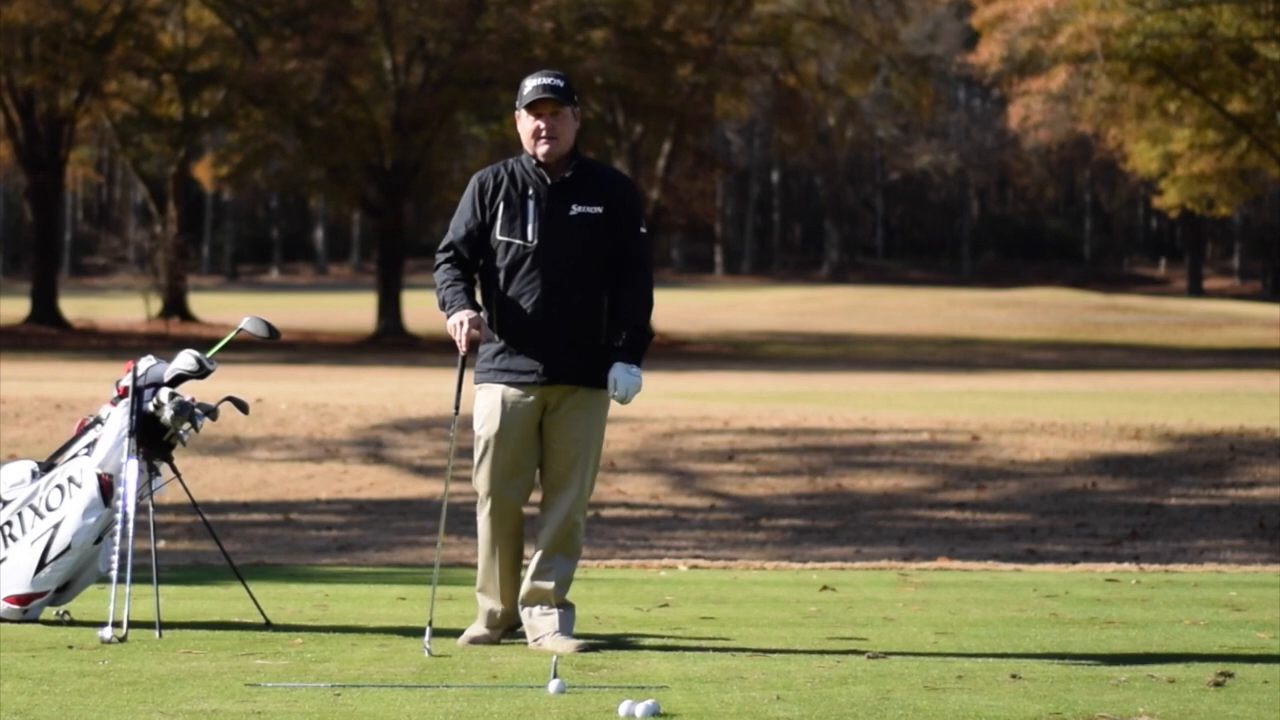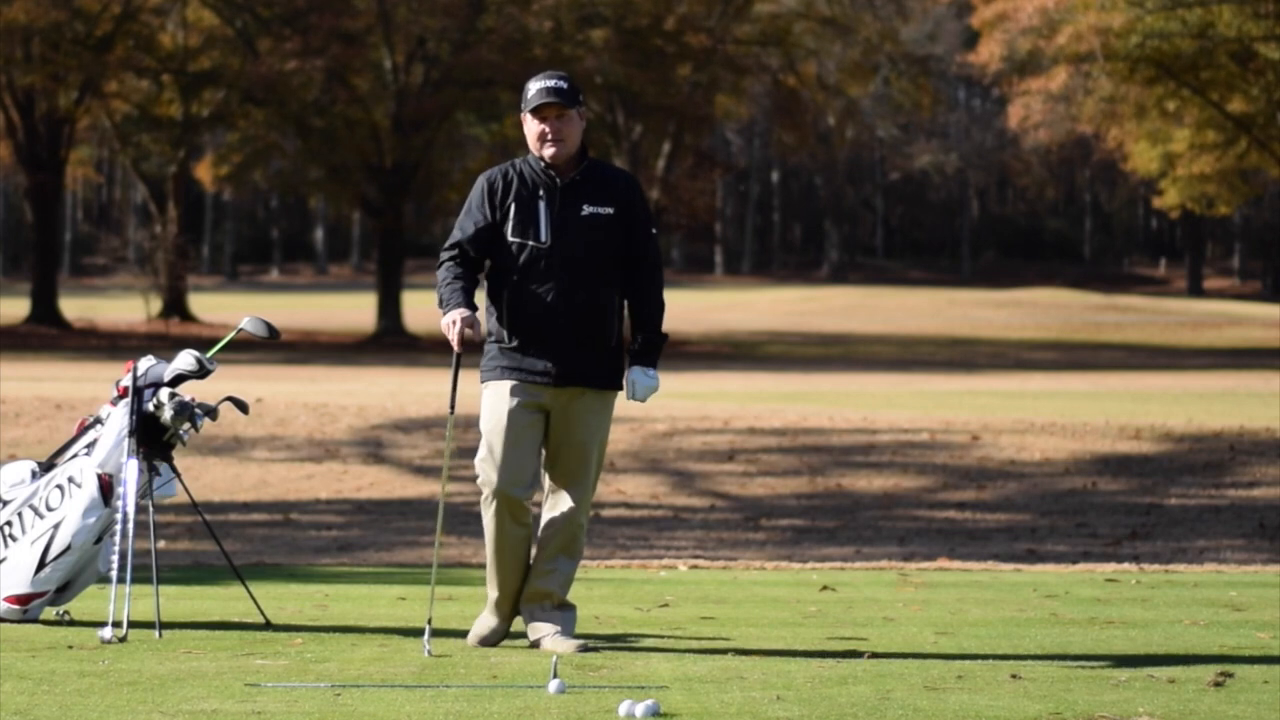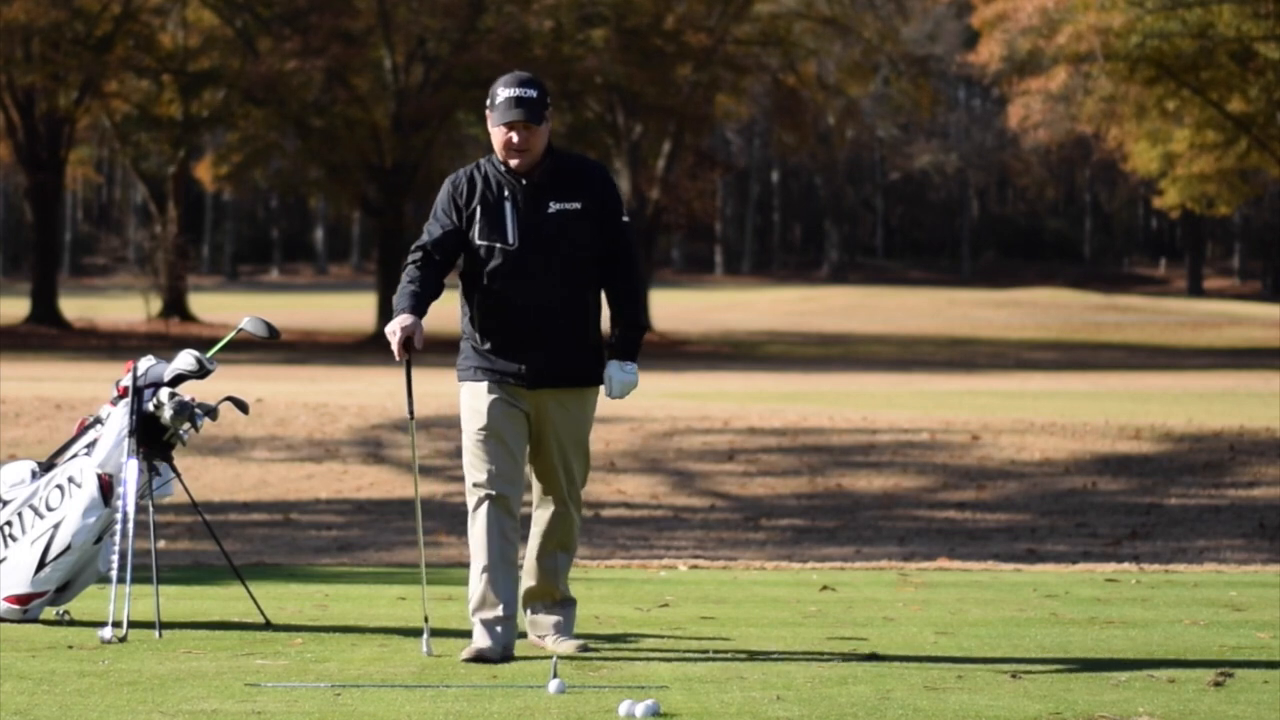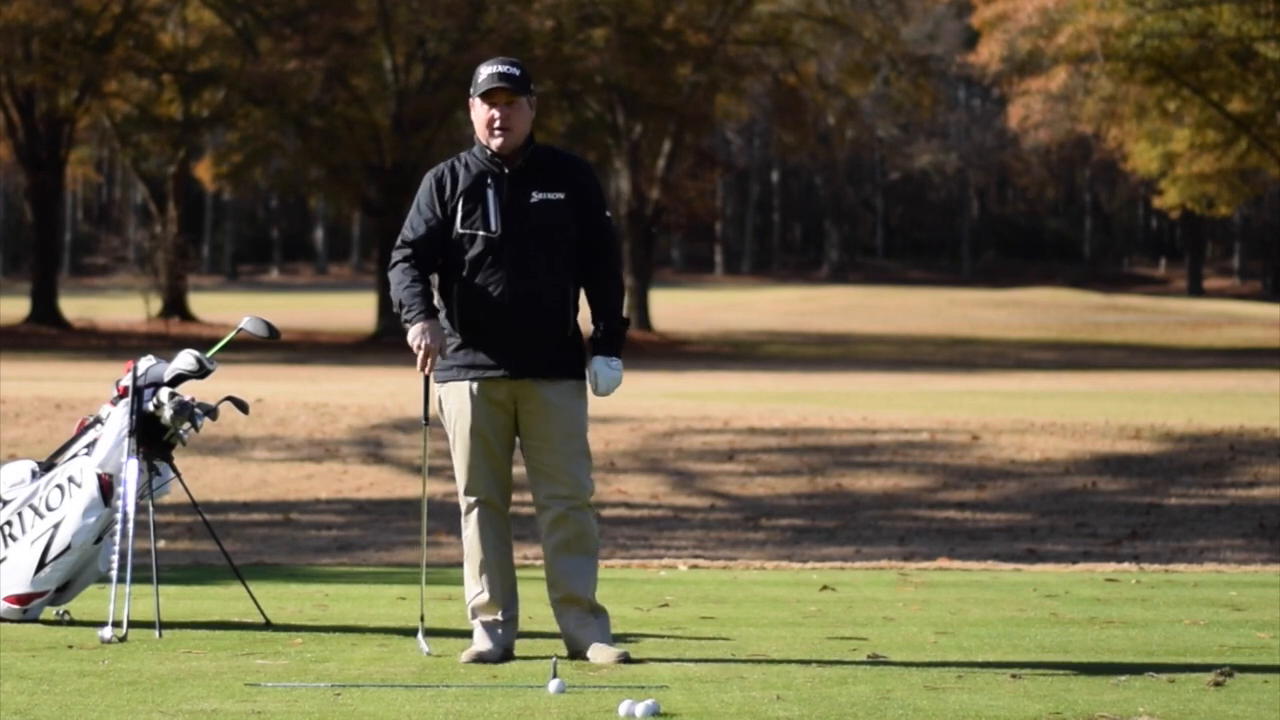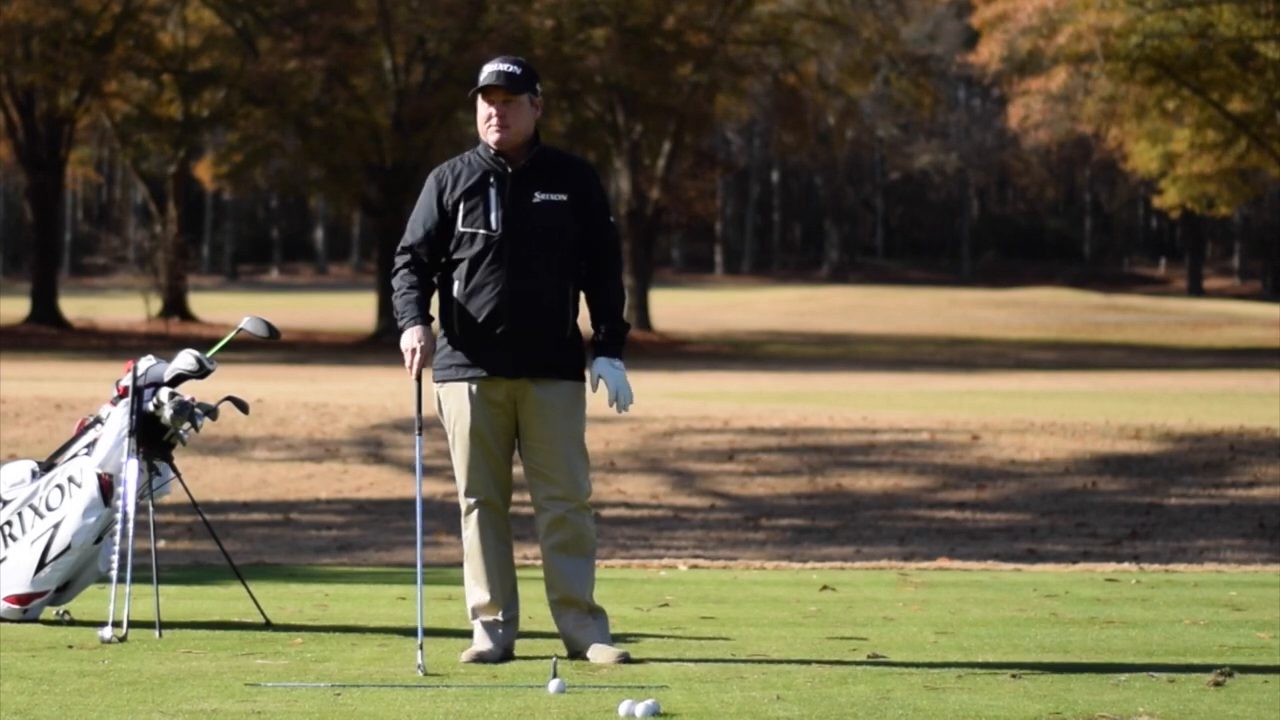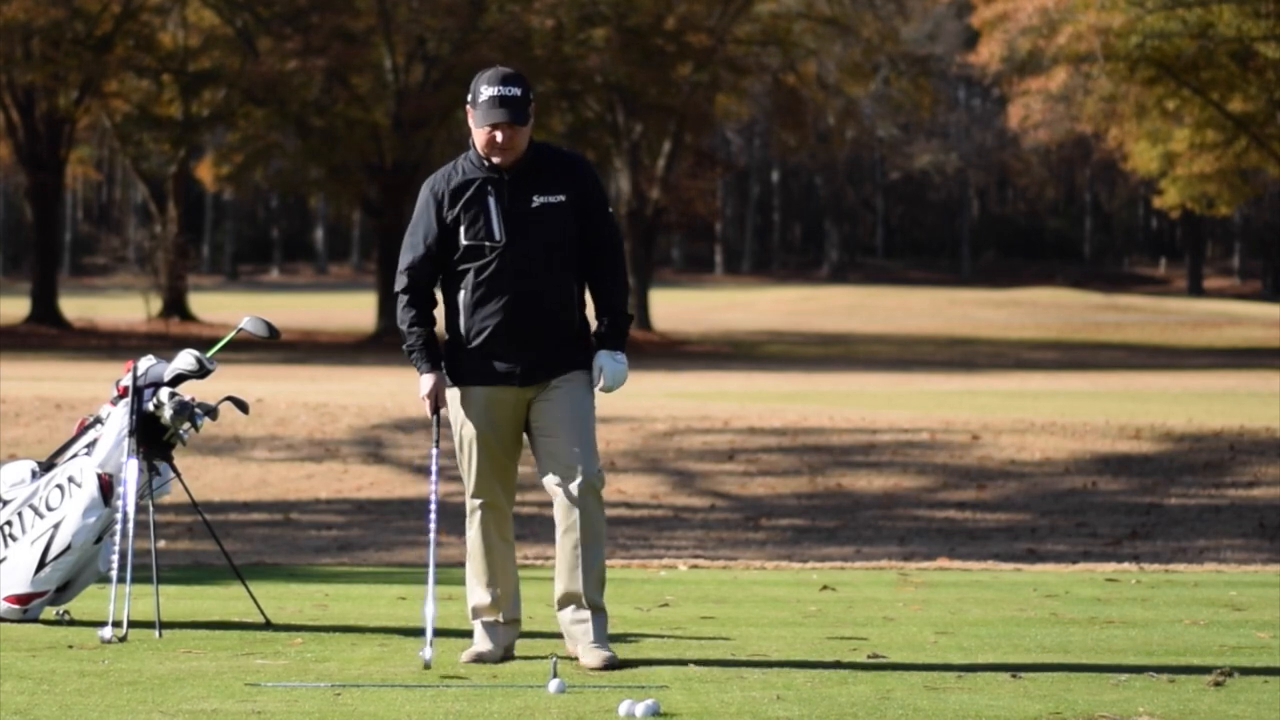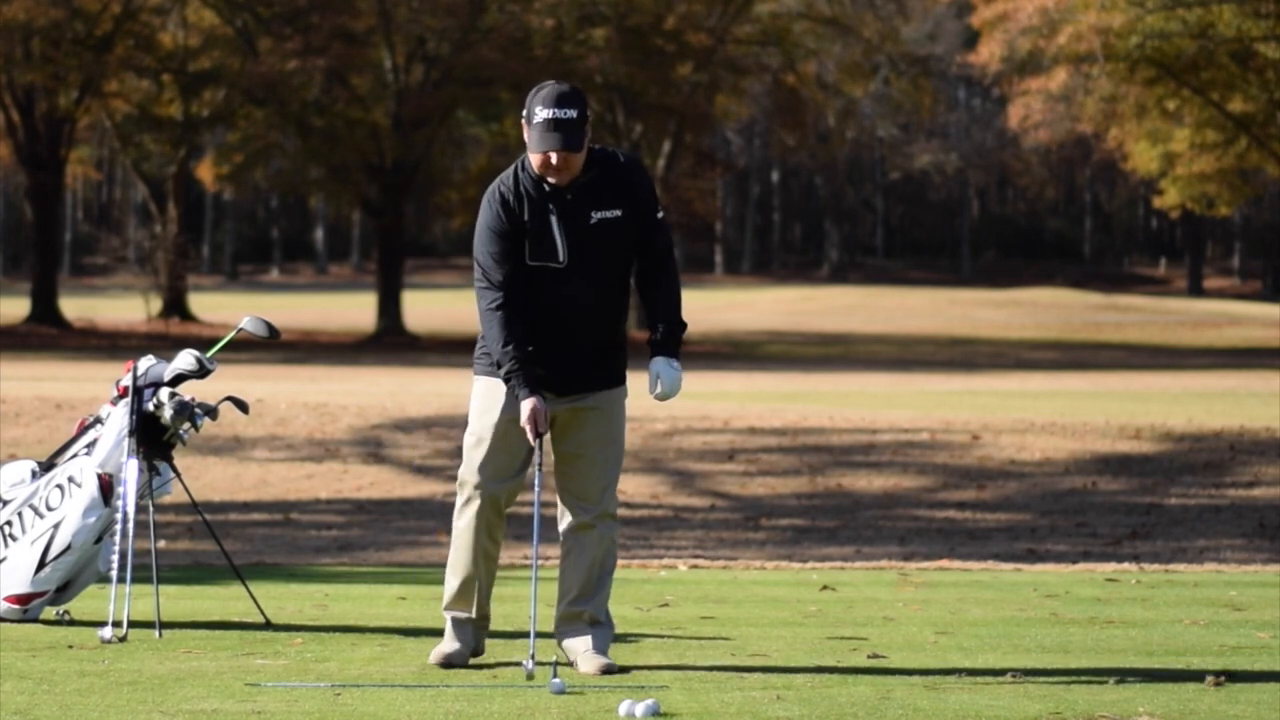
dt=0.7s
person 1, frame 1
left shoulder: (612, 190)
right shoulder: (491, 185)
left elbow: (634, 278)
right elbow: (453, 257)
left wrist: (628, 353)
right wrist: (460, 305)
left hip: (583, 376)
right hip: (505, 369)
left knee: (567, 500)
right knee: (498, 494)
left ankle: (545, 611)
right ankle: (497, 607)
person 1, frame 2
left shoulder: (619, 190)
right shoulder: (497, 185)
left elbow: (644, 277)
right elbow: (458, 255)
left wrist: (645, 354)
right wrist: (457, 303)
left hip: (590, 374)
right hip: (513, 366)
left knee: (571, 498)
right knee: (503, 486)
left ankle: (547, 611)
right ankle: (503, 602)
person 1, frame 3
left shoulder: (589, 182)
right shoulder: (465, 187)
left elbow: (622, 269)
right elbow: (429, 255)
left wrist: (625, 347)
right wrist: (409, 308)
left hip: (570, 372)
right hip: (490, 370)
left knee: (560, 497)
right knee: (491, 493)
left ankle: (546, 611)
right ankle: (493, 626)
person 1, frame 4
left shoulder: (570, 176)
right shoulder: (445, 180)
left elbow: (601, 264)
right elbow: (409, 256)
left wrist: (607, 343)
right wrist: (420, 315)
left hip: (554, 369)
right hip: (470, 368)
left knee: (567, 497)
right knee: (481, 499)
left ankle: (584, 626)
right ankle: (492, 627)
person 1, frame 5
left shoulder: (574, 178)
right shoulder: (449, 180)
left elbow: (603, 270)
right elbow: (412, 259)
left wrist: (609, 349)
right wrist: (414, 320)
left hip: (553, 369)
right hip: (468, 368)
left knee: (565, 498)
right knee: (481, 501)
left ankle: (582, 627)
right ankle: (492, 627)
person 1, frame 6
left shoulder: (571, 174)
right shoulder: (444, 188)
left elbow: (605, 259)
right elbow: (412, 283)
left wrist: (612, 339)
right wrist: (426, 364)
left hip: (562, 368)
right hip: (477, 373)
left knee: (577, 485)
right knee: (486, 502)
left ankle: (584, 627)
right ankle: (494, 628)
person 1, frame 7
left shoulder: (627, 180)
right shoulder: (505, 196)
left elbow: (657, 265)
right elbow: (496, 299)
left wrist: (666, 346)
right wrist: (524, 386)
left hip: (597, 378)
right hip: (512, 374)
left knee: (592, 508)
right knee: (481, 491)
left ankle: (583, 633)
right ankle: (463, 626)
